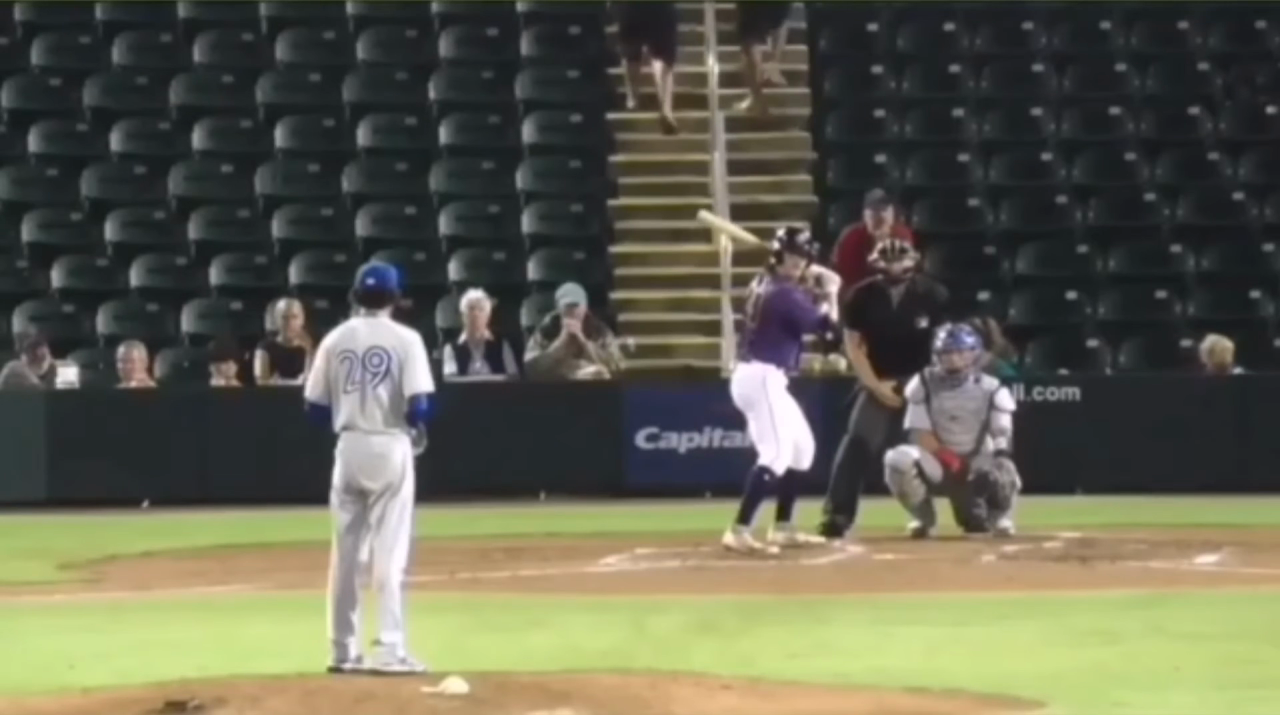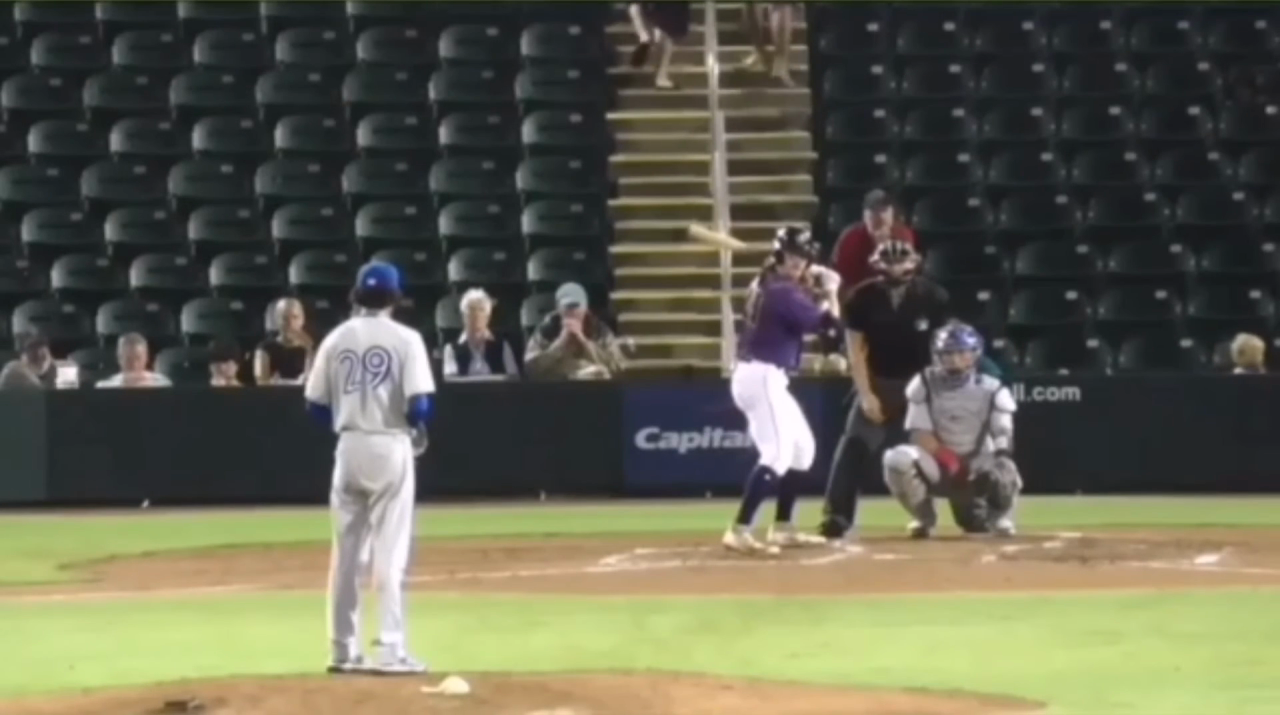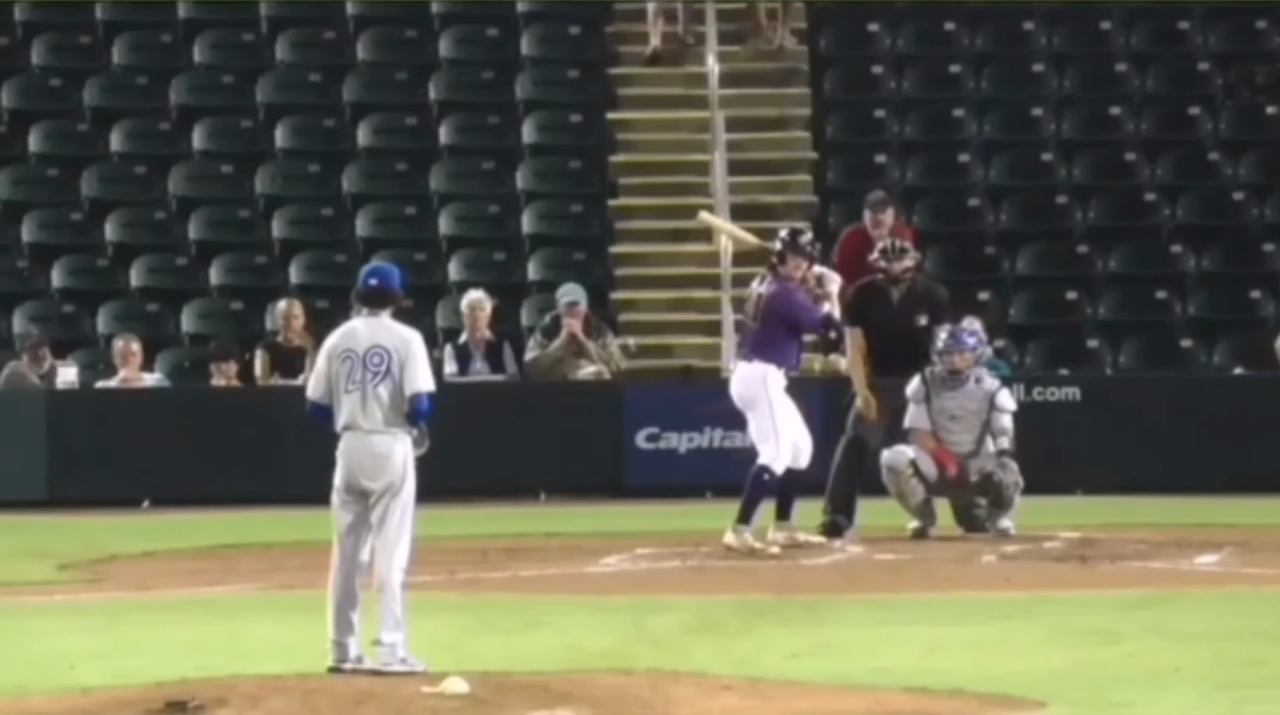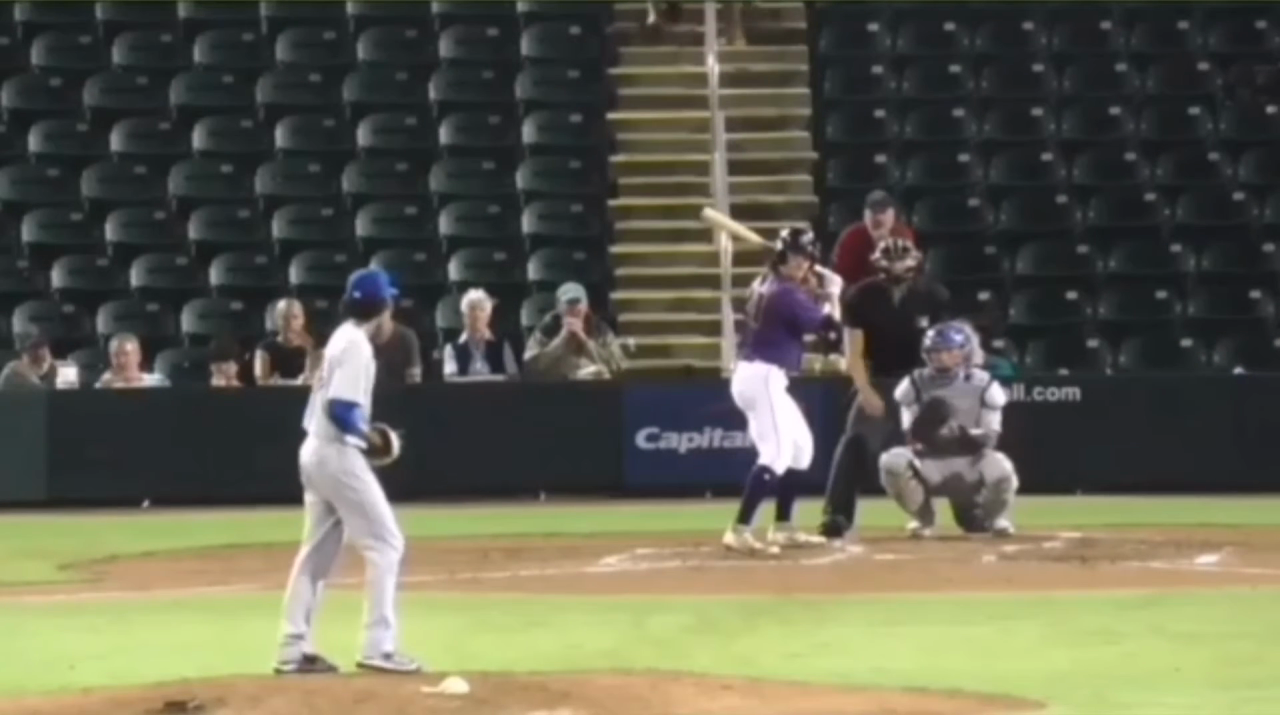
dt=1s
person 1, frame 1
left shoulder: (335, 338)
right shoulder: (404, 338)
left elbow: (314, 406)
right elbow: (418, 406)
right wrist: (416, 429)
left hip: (349, 448)
right hip: (390, 447)
left knee: (345, 552)
right knee: (389, 552)
left ankle: (344, 649)
right ankle: (390, 650)
person 1, frame 2
left shoulder: (336, 338)
right shoulder: (405, 338)
left elbow: (316, 405)
right elbow: (418, 406)
right wrist: (417, 430)
left hip: (349, 448)
right hip: (390, 448)
left knee: (345, 552)
right knee: (389, 552)
left ankle: (344, 649)
right ankle: (390, 650)
person 1, frame 3
left shoulder: (337, 339)
right shoulder: (406, 337)
left elbow: (316, 405)
right elbow: (420, 404)
right wrist: (414, 427)
left hip: (350, 448)
right hip: (391, 448)
left knee: (346, 552)
right knee: (390, 552)
left ankle: (344, 649)
right ankle: (391, 651)
person 1, frame 4
left shoulder: (343, 337)
right shoulder: (357, 346)
right elbow: (339, 409)
left wrist: (362, 433)
right wrist: (369, 436)
left hip: (315, 451)
right hip: (338, 455)
left knee: (316, 552)
right knee: (385, 545)
left ankle: (293, 650)
right ankle: (378, 647)
person 2, frame 1
left shoulder: (765, 283)
right shoulder: (784, 292)
right elbow: (828, 324)
left hip: (762, 377)
right hip: (761, 377)
left knee: (801, 447)
right knee: (777, 453)
left ankle: (782, 528)
right ankle: (739, 531)
person 2, frame 2
left shoulder: (766, 283)
right shoulder: (783, 291)
left elbow: (800, 314)
right elbow: (828, 322)
left hip: (763, 376)
right hip: (761, 377)
left knee: (801, 447)
right knee: (778, 453)
left ankle: (782, 528)
right ankle: (739, 531)
person 2, frame 3
left shoulder: (766, 283)
right shoulder: (785, 291)
left elbow: (801, 316)
right elbow: (829, 323)
left hip: (759, 376)
right hip: (760, 377)
left knee: (799, 446)
right knee: (776, 452)
left ankle: (782, 528)
right ankle: (739, 531)
person 2, frame 4
left shoulder: (768, 284)
right shoulder: (786, 292)
left elbow: (802, 313)
right elbow: (829, 323)
left wrist: (820, 292)
left hip: (760, 376)
right hip: (762, 377)
left knee: (800, 446)
right knee: (777, 453)
left ankle: (782, 528)
right ankle: (739, 531)
person 3, frame 1
left shoulder: (932, 293)
right shoulder: (861, 296)
right elbow: (853, 347)
right wrist: (875, 386)
right hip: (878, 381)
right knee: (857, 445)
right ankle: (836, 517)
person 3, frame 2
left shoulder: (932, 295)
right shoulder: (862, 297)
right elbow: (855, 349)
right wrist: (865, 394)
right hip: (877, 382)
right knee: (854, 446)
right ankle: (836, 519)
person 3, frame 3
left shoulder: (932, 293)
right shoulder: (861, 295)
right elbow: (855, 348)
right wrist: (861, 391)
right hip: (878, 381)
right knee: (856, 444)
right ankle: (836, 518)
person 3, frame 4
left shoulder: (933, 295)
right shoulder: (861, 296)
right elbow: (853, 350)
right wrist: (865, 391)
right hip: (878, 381)
right knee: (855, 445)
right ankle: (836, 518)
person 4, frame 1
left shoulder: (991, 389)
right shoulder: (924, 384)
left elbow: (1003, 439)
right elbow: (919, 434)
left wrist: (1001, 467)
right wrist: (948, 459)
left hip: (978, 463)
right hip: (937, 461)
left knee: (1003, 474)
right knee: (898, 459)
left ankle: (998, 515)
right ankle: (924, 517)
person 4, frame 2
left shoulder: (991, 389)
right shoulder: (925, 384)
left elbow: (1003, 438)
right elbow: (919, 435)
left wrist: (1001, 464)
right wrist: (948, 460)
left hip: (978, 465)
right hip: (937, 462)
left knee: (1004, 474)
right knee: (898, 459)
left ankle: (997, 515)
right ankle: (924, 517)
person 4, frame 3
left shoulder: (991, 388)
right shoulder: (925, 383)
left elbow: (1004, 435)
right elbow: (918, 434)
left wrist: (1004, 462)
right wrist: (946, 460)
left hip: (978, 464)
right hip: (936, 463)
left knee: (1007, 475)
right knee: (894, 458)
left ankle: (997, 515)
right ankle: (924, 516)
person 4, frame 4
left shoulder: (982, 384)
right shoulder: (916, 383)
left elbow: (990, 437)
right elbow: (911, 432)
left wrist: (962, 434)
right wrist: (922, 429)
left hip: (971, 460)
right hip: (931, 461)
left knee: (1001, 469)
right knee: (892, 461)
left ankle: (994, 517)
right ankle: (923, 517)
